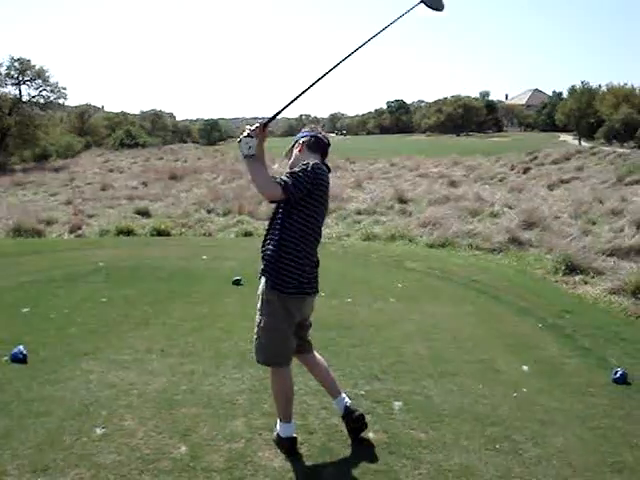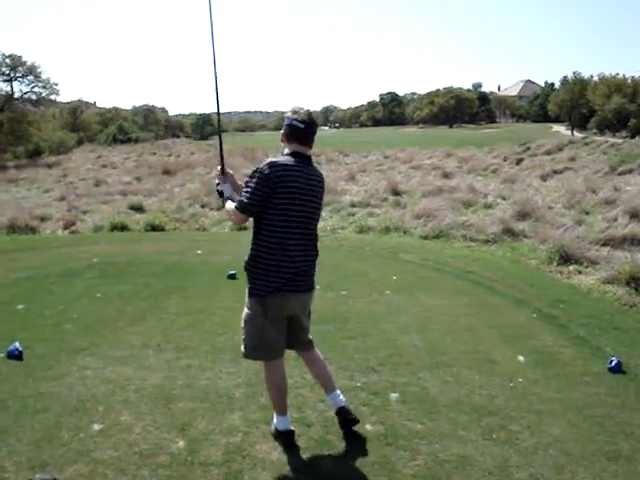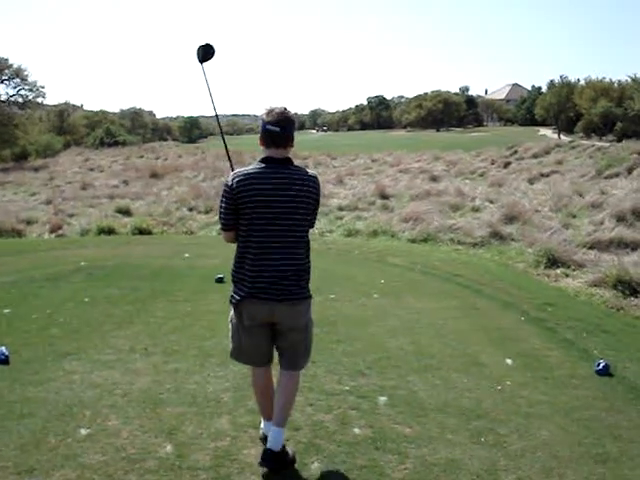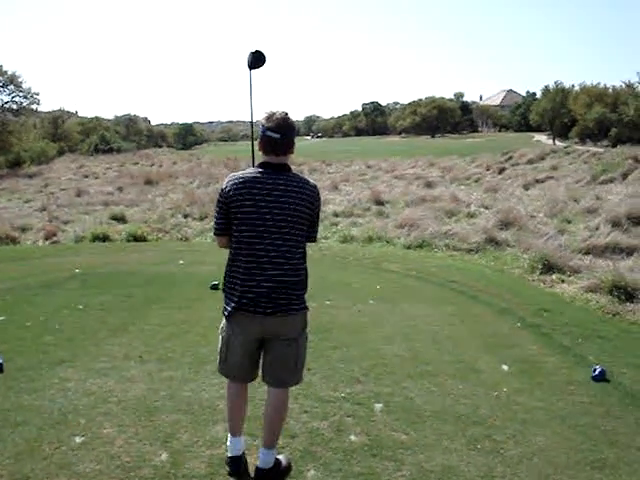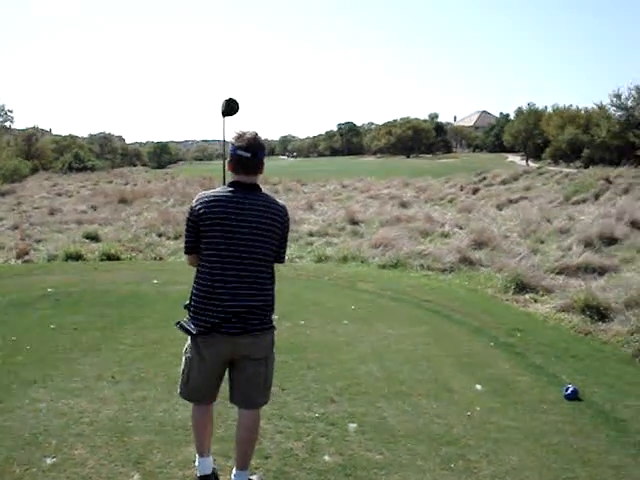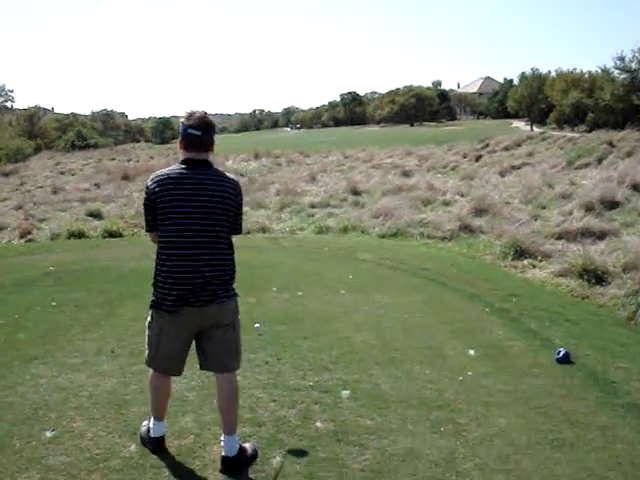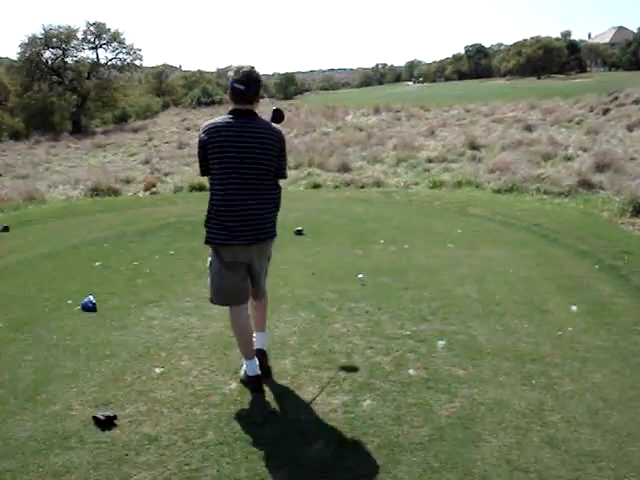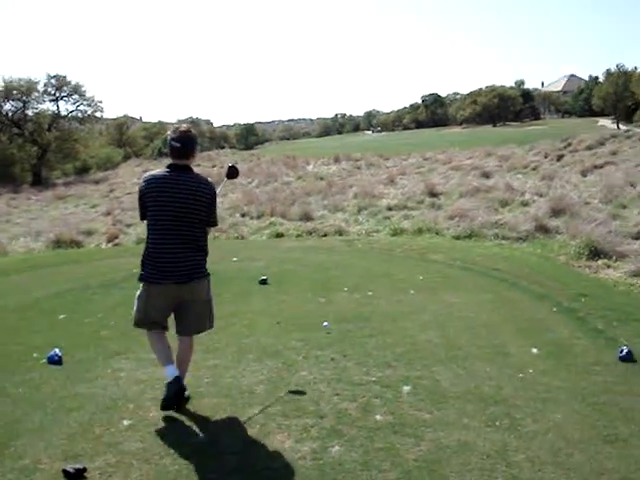
dt=0.5s
person 1, frame 1
left shoulder: (312, 169)
right shoulder: (313, 177)
left elbow: (271, 191)
right elbow: (272, 186)
left wrist: (251, 154)
right wrist: (257, 152)
left hip: (282, 284)
right hip: (302, 284)
left knee: (279, 362)
right knee: (303, 350)
left ankle: (286, 434)
right ankle: (348, 409)
person 1, frame 2
left shoulder: (273, 169)
right shoulder: (315, 177)
left elbow: (239, 217)
left wrist: (228, 195)
right wrist: (237, 186)
left hip: (268, 281)
right hip: (302, 282)
left knee: (272, 357)
right knee: (304, 345)
left ankle: (283, 426)
right ankle: (340, 406)
person 1, frame 3
left shoulder: (238, 181)
right shoulder: (309, 182)
left elbow: (228, 235)
left hip: (251, 291)
right hip: (293, 292)
left knee: (260, 365)
right knee: (290, 368)
left ankle: (268, 430)
right ankle: (274, 446)
person 1, frame 4
left shoulder: (233, 185)
right shoulder: (308, 191)
left elbow: (222, 240)
right elbow: (306, 240)
left hip: (242, 301)
right hip: (288, 304)
left knee: (237, 379)
right knee: (278, 385)
person 1, frame 5
left shoulder: (202, 203)
right shoulder: (278, 212)
left elbow: (192, 259)
right elbow: (274, 261)
left hip: (208, 322)
right hip: (255, 326)
left knee: (201, 400)
right knee: (249, 406)
person 1, frame 6
left shoulder: (159, 182)
right shoulder: (231, 186)
left elbow: (154, 235)
right elbow: (231, 233)
left hip: (172, 295)
right hip: (219, 296)
left knee: (161, 369)
right knee: (225, 373)
left ankle: (156, 431)
right ankle: (231, 450)
person 1, frame 7
left shoulder: (210, 131)
right shoulder: (273, 134)
left elbow: (208, 175)
right elbow: (277, 181)
left hip: (225, 231)
right hip: (262, 229)
left knee: (236, 302)
right knee: (257, 291)
left ankle: (252, 369)
right ankle: (259, 346)
person 1, frame 8
left shoulder: (149, 181)
right shoulder: (206, 187)
left elbow: (147, 220)
right elbow: (207, 229)
left hip: (158, 271)
right hip: (194, 272)
left knee: (152, 325)
right knee: (187, 332)
left ankle: (172, 377)
right ankle: (178, 385)
